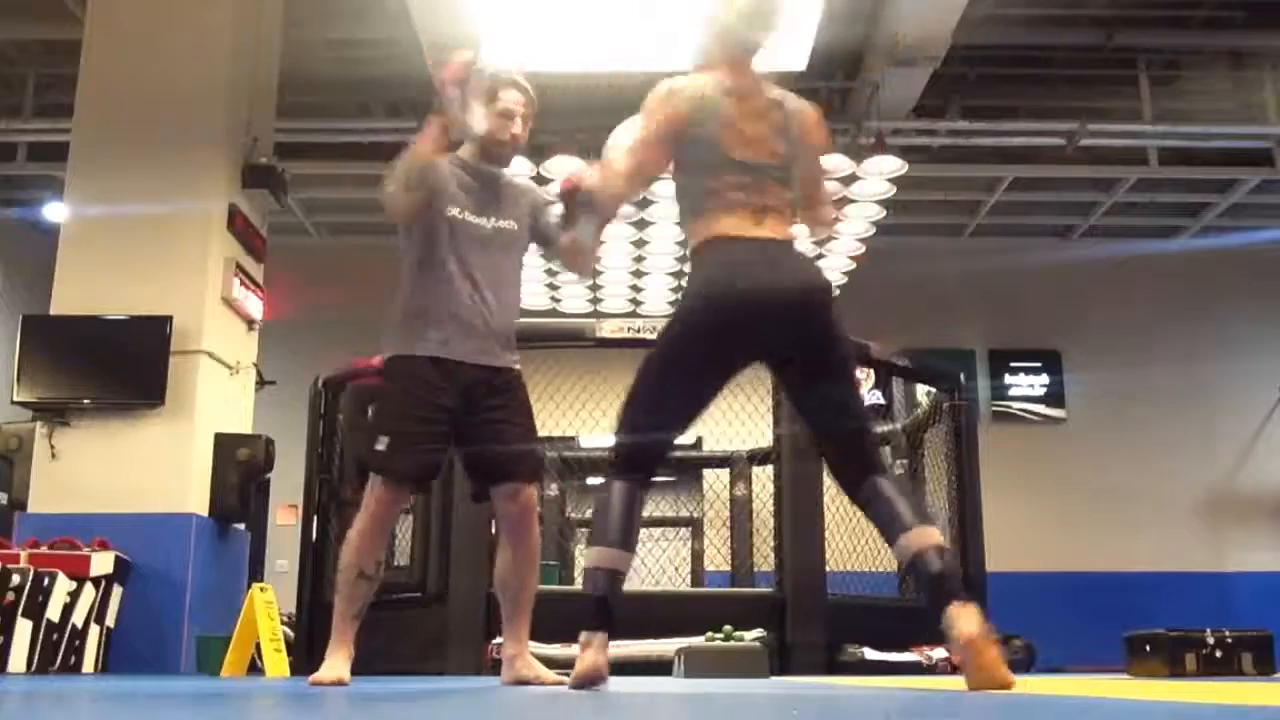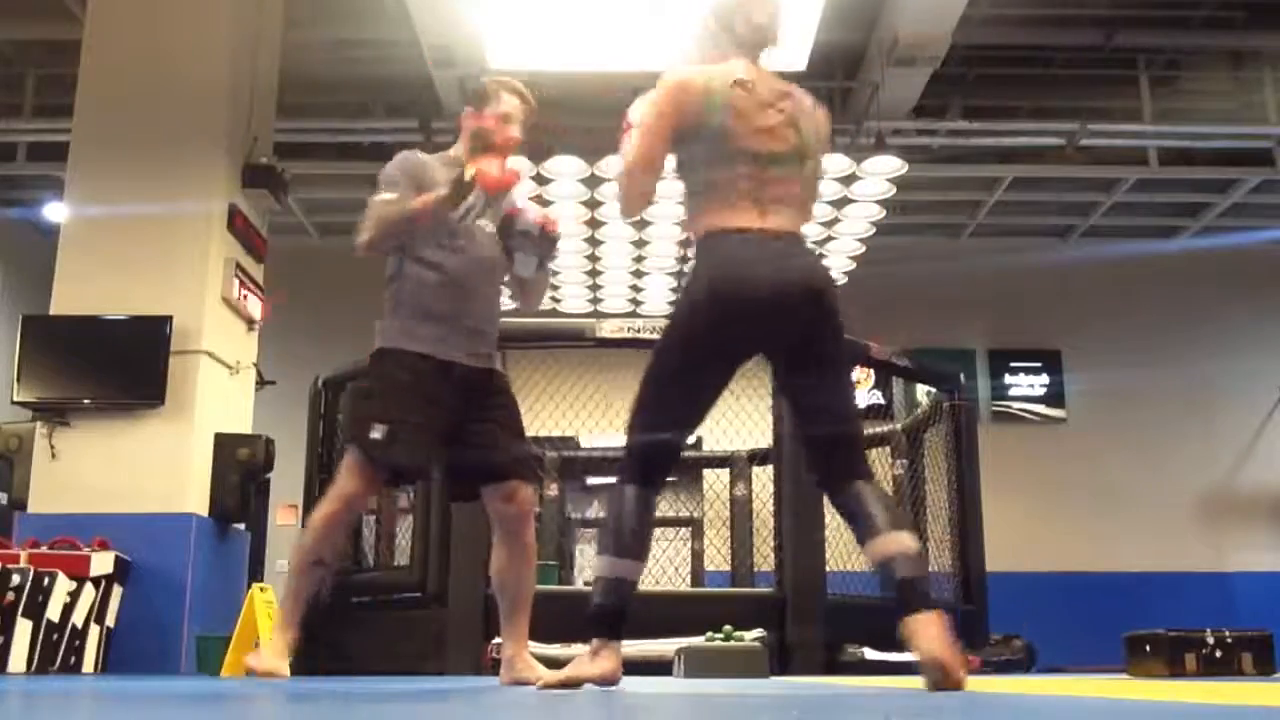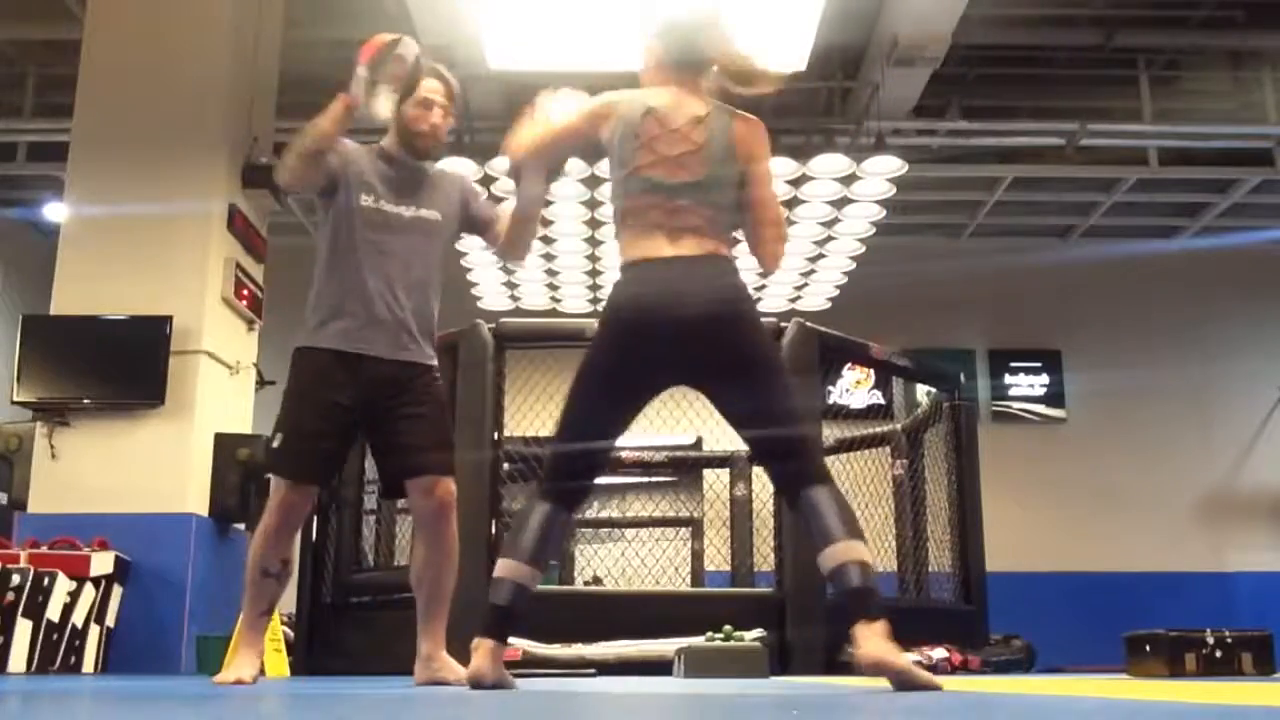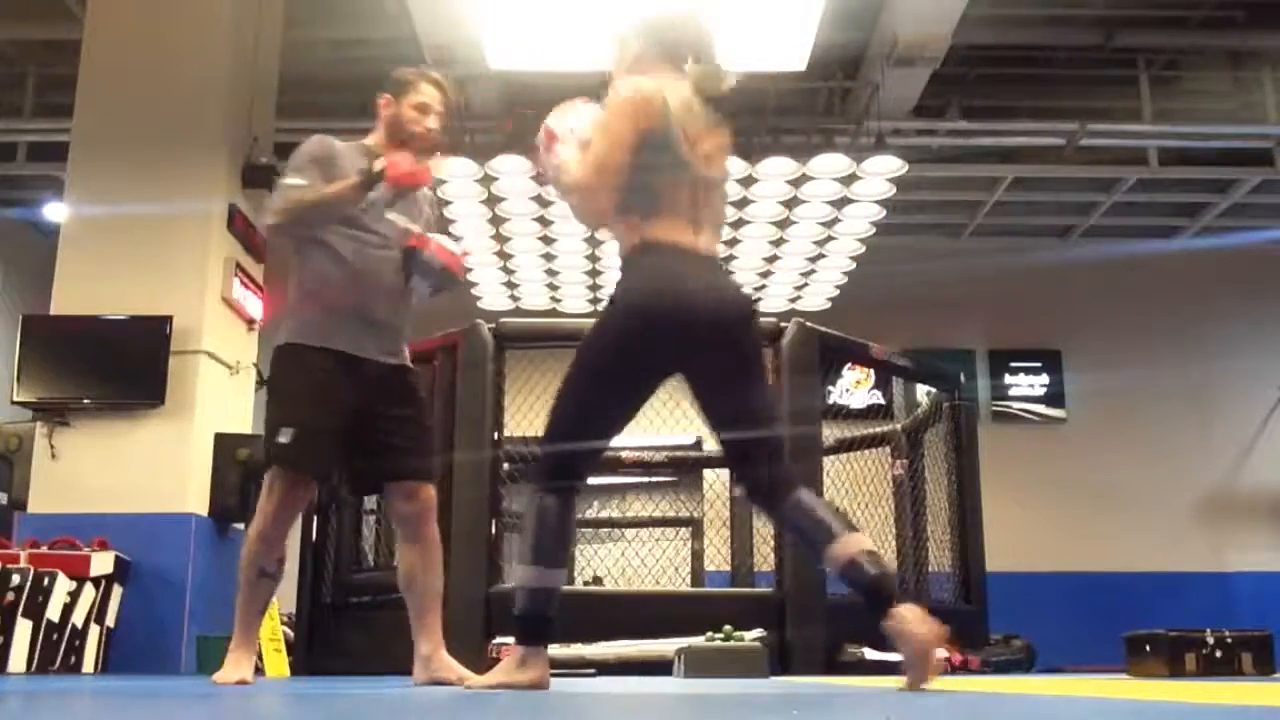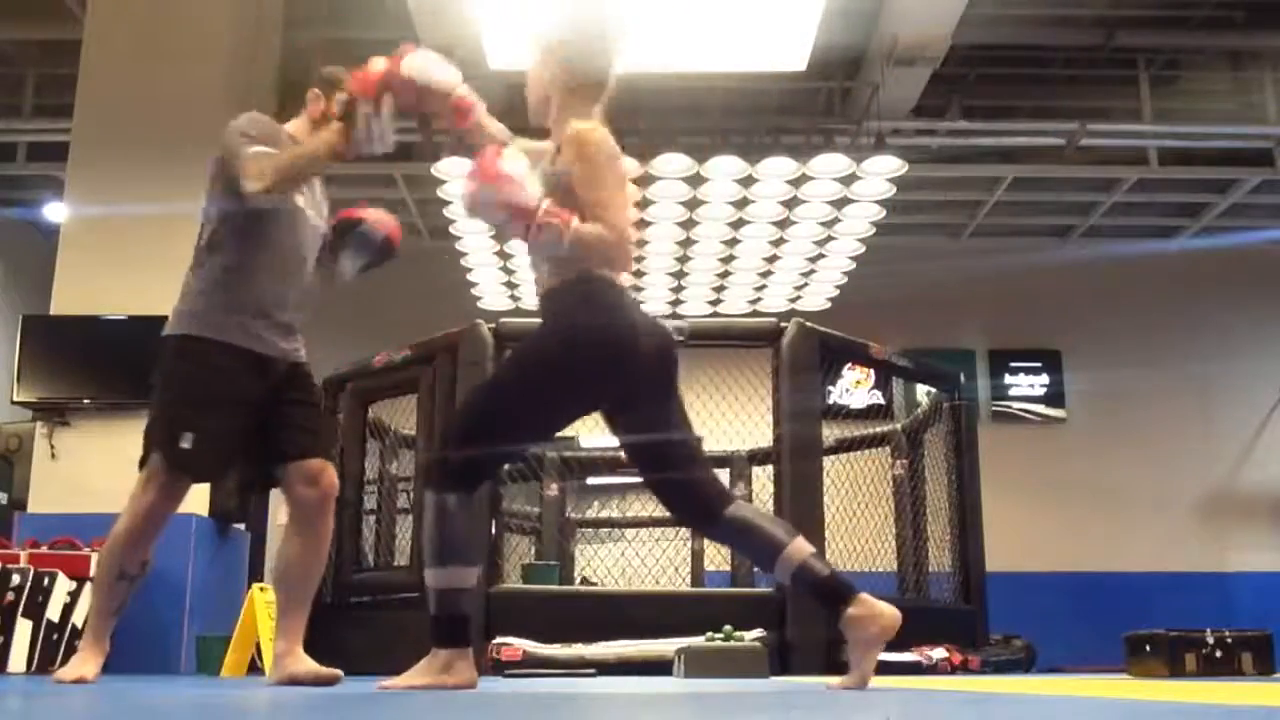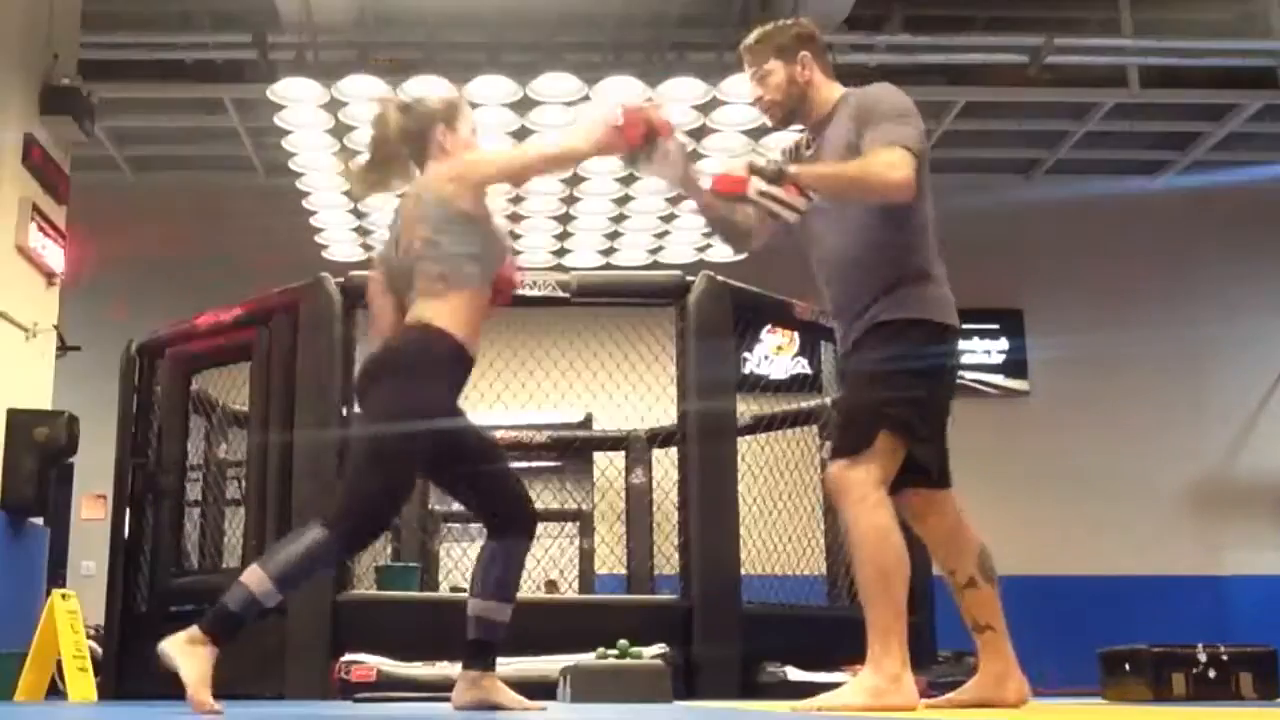
dt=0.4s
person 1, frame 1
left shoulder: (679, 94)
right shoulder: (802, 113)
left elbow: (612, 194)
left wrist: (612, 159)
left hip: (720, 294)
right hip: (796, 289)
left knee: (631, 460)
right knee: (861, 466)
left ankle: (596, 641)
right ankle: (960, 617)
person 1, frame 2
left shoulder: (687, 83)
right shoulder: (809, 108)
left elbow: (632, 199)
left wrist: (639, 132)
left hip: (728, 289)
right hip: (801, 285)
left knee: (644, 467)
right knee: (847, 471)
left ankle: (603, 648)
right ankle: (924, 623)
person 1, frame 3
left shoulder: (617, 108)
right shoulder: (743, 130)
left elbow: (519, 153)
right elbow: (771, 252)
left wrist: (549, 108)
left hip: (637, 313)
right hip: (720, 308)
left knee: (559, 483)
right knee: (804, 474)
left ankle: (489, 646)
right ankle: (870, 632)
person 1, frame 4
left shoulder: (635, 92)
right shoulder: (710, 123)
left elbow: (588, 198)
left wrist: (564, 150)
left hip: (654, 302)
right hip: (718, 305)
left knee: (557, 470)
right knee: (773, 482)
left ankle: (527, 653)
right ankle: (900, 615)
person 1, frame 5
left shoulder: (580, 136)
right shoulder: (558, 145)
left elbow: (612, 245)
right elbow: (523, 157)
left wrist: (536, 212)
right wrist: (460, 100)
left hip: (585, 331)
right hip: (632, 338)
left knee: (456, 463)
right knee: (703, 500)
left ankle: (451, 654)
right ankle: (857, 608)
person 1, frame 6
left shoulder: (878, 103)
right shoulder: (806, 150)
left elbow: (896, 177)
right elbow: (744, 234)
left wrist: (786, 175)
right wrist: (688, 179)
left hip: (905, 323)
right hip: (872, 337)
left knee: (855, 478)
right knee: (928, 504)
left ankle: (887, 674)
right ankle: (999, 669)
person 2, frame 1
left shoulder: (524, 200)
right shoulder: (432, 170)
left elbow: (579, 261)
right elbow: (399, 204)
right wrist: (446, 120)
left hip: (495, 368)
right hip: (422, 360)
left knee: (520, 504)
right knee: (383, 500)
left ankle: (517, 653)
right ankle: (339, 650)
person 2, frame 2
left shoulder: (506, 206)
right shoulder: (413, 169)
left elbow: (529, 299)
right elbow: (371, 239)
left wrist: (536, 255)
right wrist: (453, 187)
left hip: (479, 369)
right hip: (410, 355)
left knee: (516, 503)
right knee: (354, 487)
left ankle: (517, 656)
right ankle: (280, 635)
person 2, frame 3
left shoulder: (452, 190)
right shoulder: (348, 160)
left elbow: (514, 245)
right elbow: (291, 176)
left wrist: (535, 185)
right wrist: (351, 101)
left hip: (410, 365)
right hip: (331, 354)
left knee: (437, 499)
right knee: (289, 499)
left ankle: (432, 653)
right ankle: (247, 649)
person 2, frame 4
left shoulder: (418, 196)
right shoulder: (326, 154)
right elbow: (278, 222)
left wrist: (435, 269)
right wrist: (366, 179)
left hip: (387, 364)
right hip: (313, 351)
left knee: (418, 503)
right knee: (286, 494)
left ankle: (430, 653)
right ankle: (241, 647)
person 2, frame 5
left shoulder: (315, 190)
right shoulder: (254, 131)
left elbow: (328, 269)
right elbow: (262, 183)
left wrist: (363, 242)
right wrist: (347, 132)
left hip: (282, 357)
right hip: (211, 344)
left knee: (318, 488)
right knee: (161, 491)
left ankle: (289, 650)
right ankle: (93, 644)
person 2, frame 6
left shoulder: (403, 218)
right shoulder: (459, 176)
right elbow: (567, 148)
left wrist: (485, 285)
right wrist: (613, 125)
left hip: (418, 379)
right hip: (417, 375)
left knee: (514, 517)
right knee: (353, 520)
right ankle: (200, 640)
